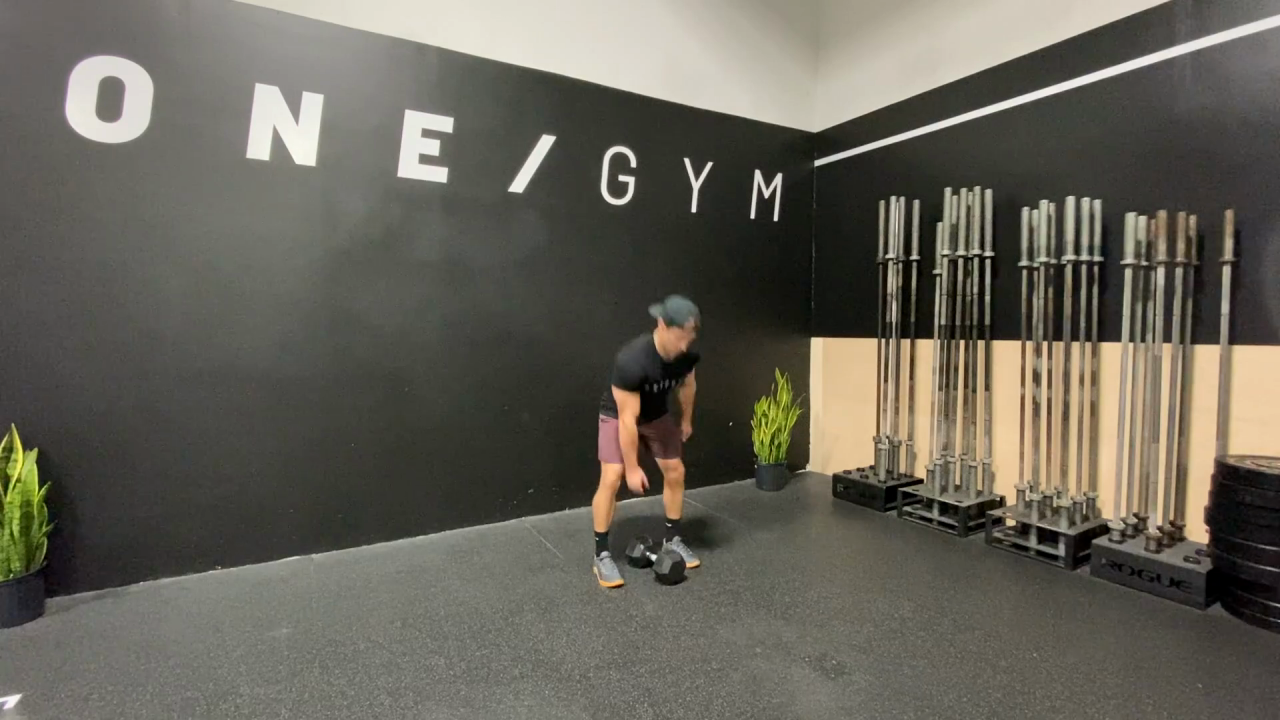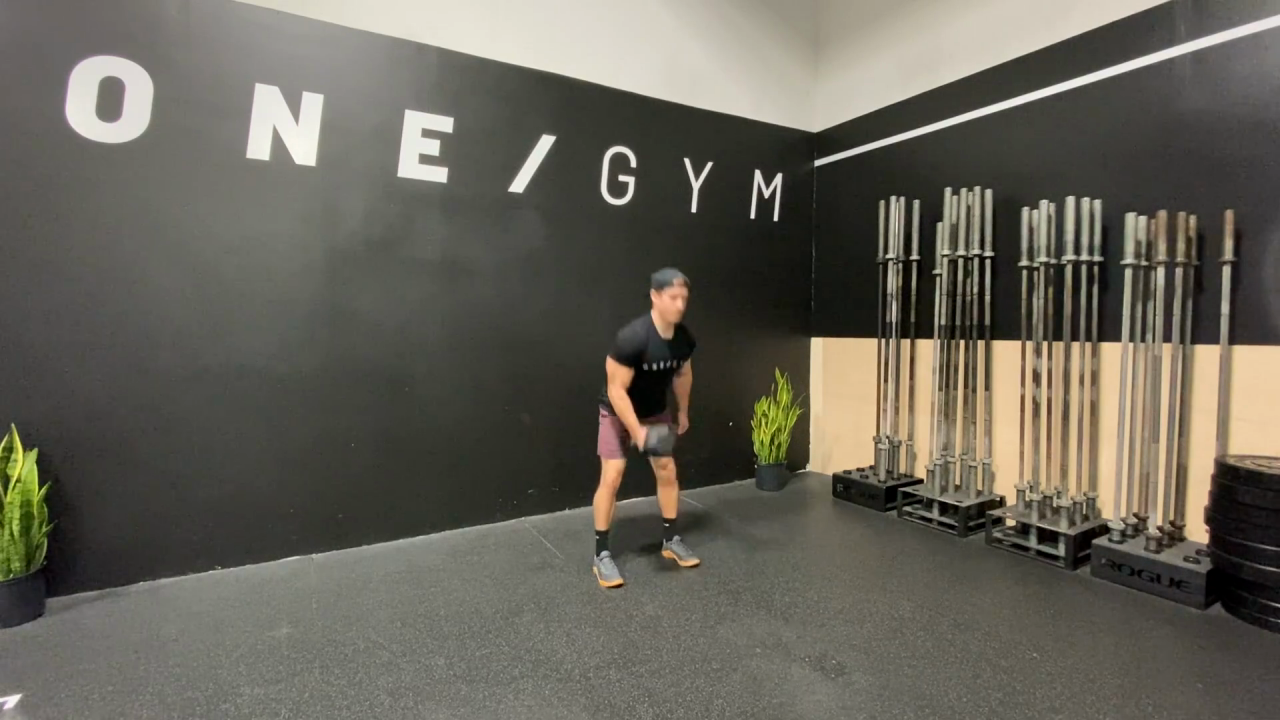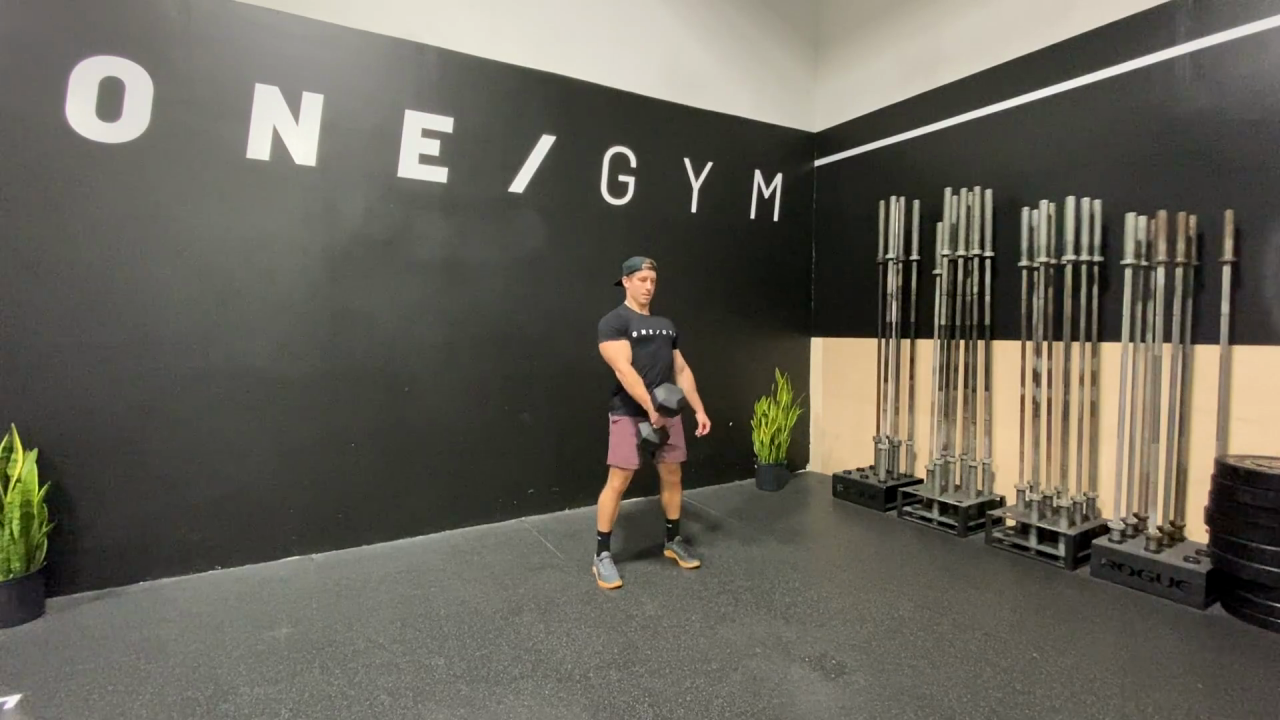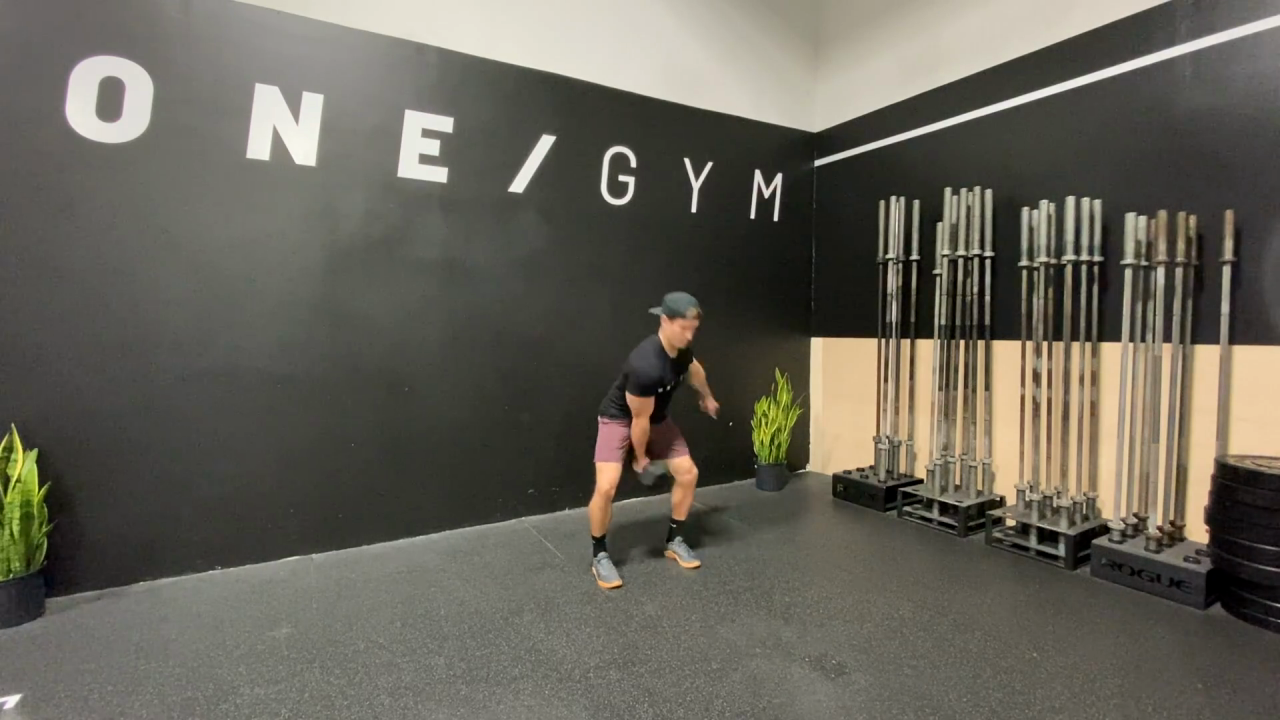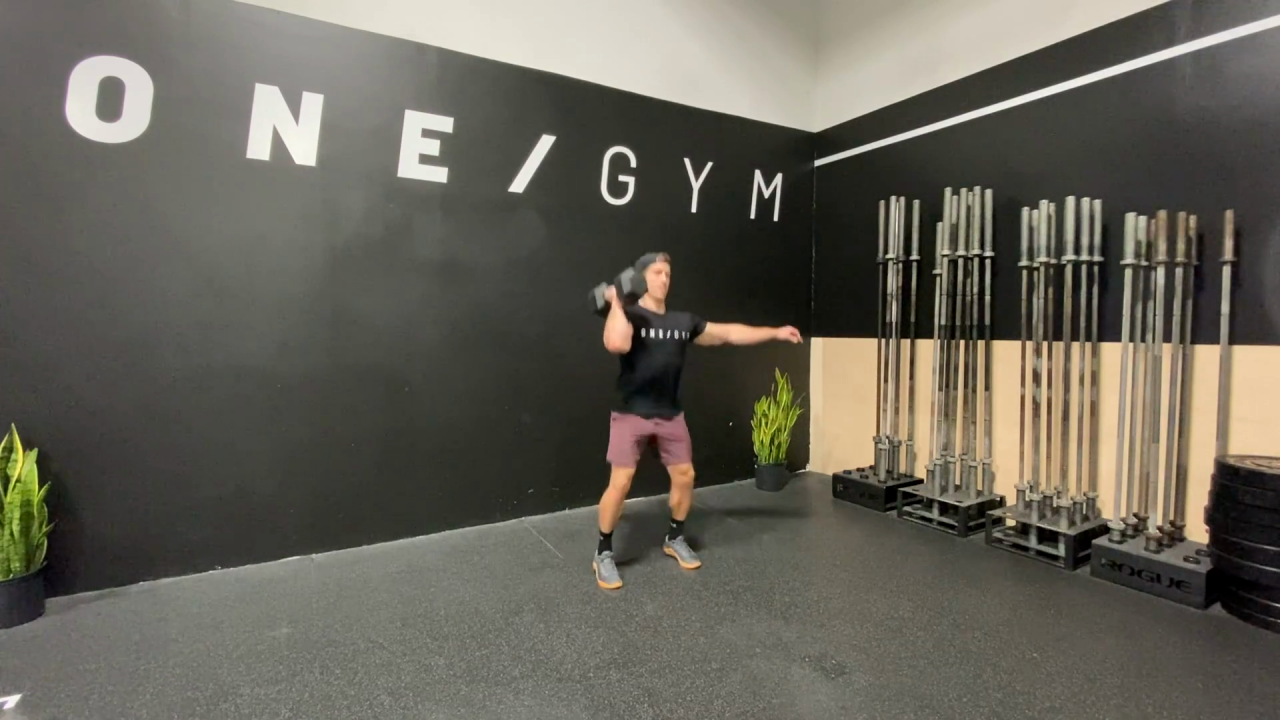
dt=1s
person 1, frame 1
left shoulder: (688, 354)
right shoulder: (633, 360)
left elbow: (688, 386)
right elbow: (628, 418)
left wrist: (686, 421)
right wrist: (632, 467)
left hip: (658, 417)
right hip: (617, 416)
left knee: (676, 474)
right knee: (611, 481)
left ankle: (672, 540)
right ankle: (601, 555)
person 1, frame 2
left shoulder: (685, 338)
right shoulder: (632, 338)
left elbow: (683, 375)
right elbow: (616, 391)
left wrist: (682, 411)
right wrist: (638, 432)
left hip: (656, 411)
right hip: (617, 412)
left knee: (668, 472)
right knee: (612, 477)
left ankle: (671, 541)
right ankle: (601, 554)
person 1, frame 3
left shoulder: (665, 324)
right shoulder: (614, 322)
left elbow: (681, 369)
right elbow: (623, 369)
left wrist: (699, 409)
right wrist: (651, 408)
left hip: (667, 413)
right hip: (629, 415)
left knee: (672, 477)
right knee: (618, 482)
left ankle: (673, 540)
right ankle: (602, 555)
person 1, frame 4
left shoulder: (681, 347)
right shoulder: (645, 365)
left elbow: (694, 370)
right elbow: (639, 419)
left wrist: (707, 398)
right wrist: (641, 457)
left hip: (658, 419)
right hip: (619, 420)
left knee: (688, 474)
right knee: (606, 486)
left ankle: (675, 540)
right ankle: (600, 554)
person 1, frame 5
left shoulder: (682, 320)
right shoulder: (632, 317)
left elbow: (728, 333)
right elbow: (616, 343)
left wrist: (774, 333)
right wrist: (615, 303)
left hip: (670, 413)
right hip: (631, 414)
left knee: (684, 477)
right knee: (620, 483)
left ankle: (674, 540)
right ankle: (603, 554)
